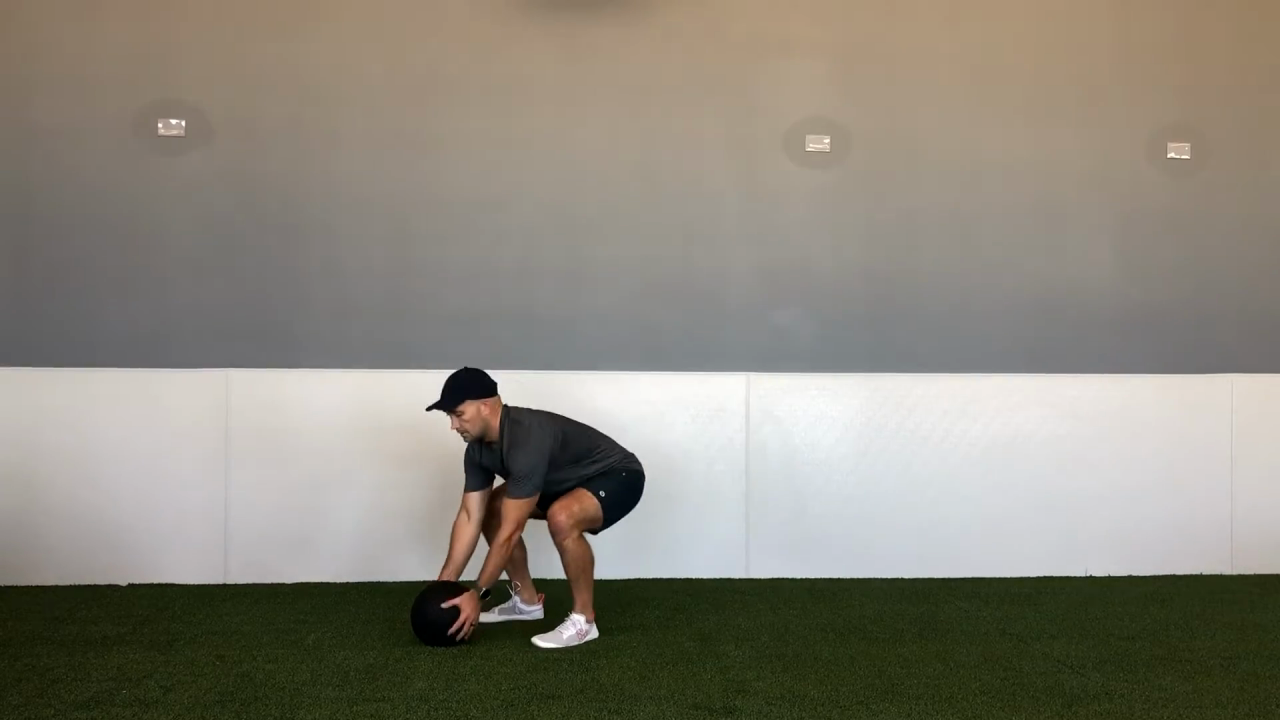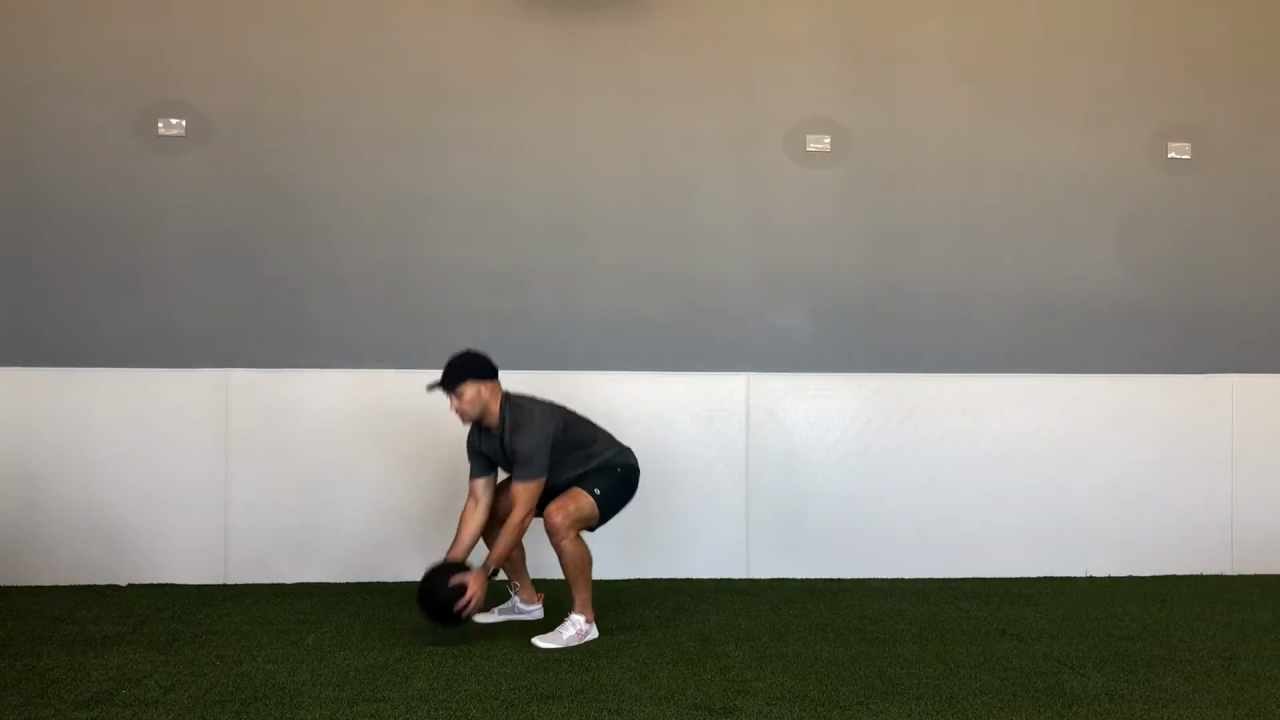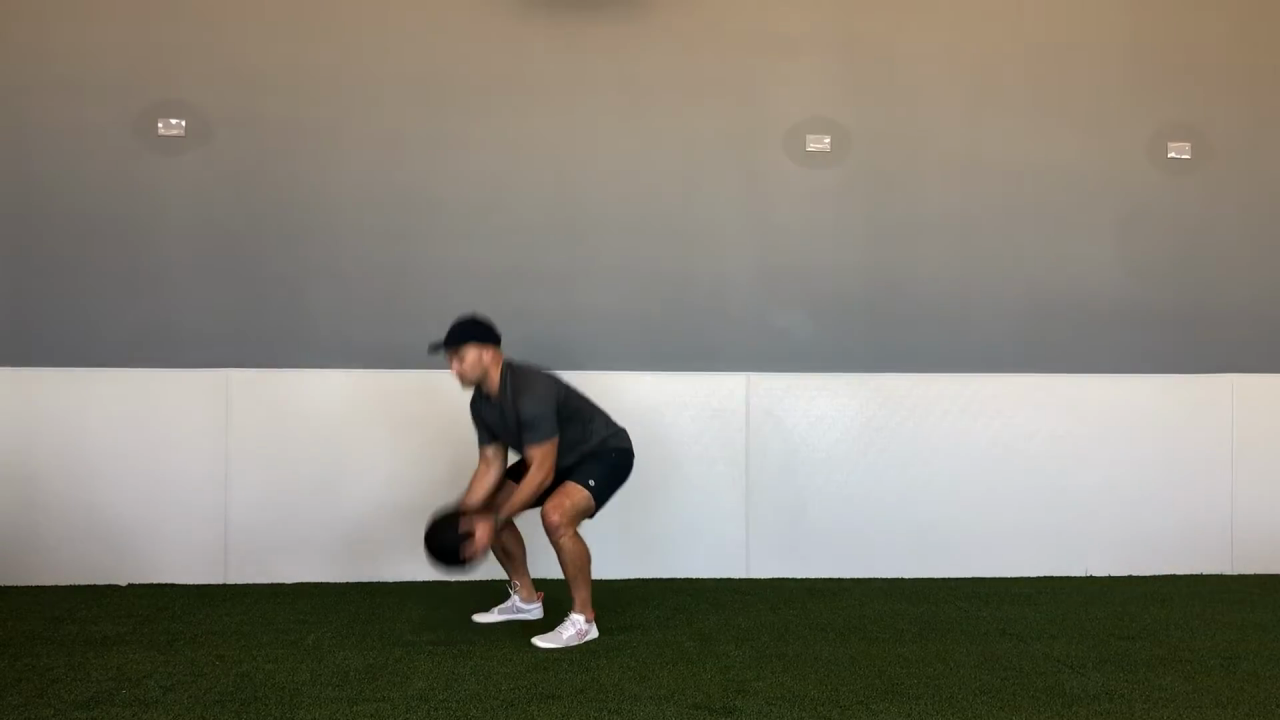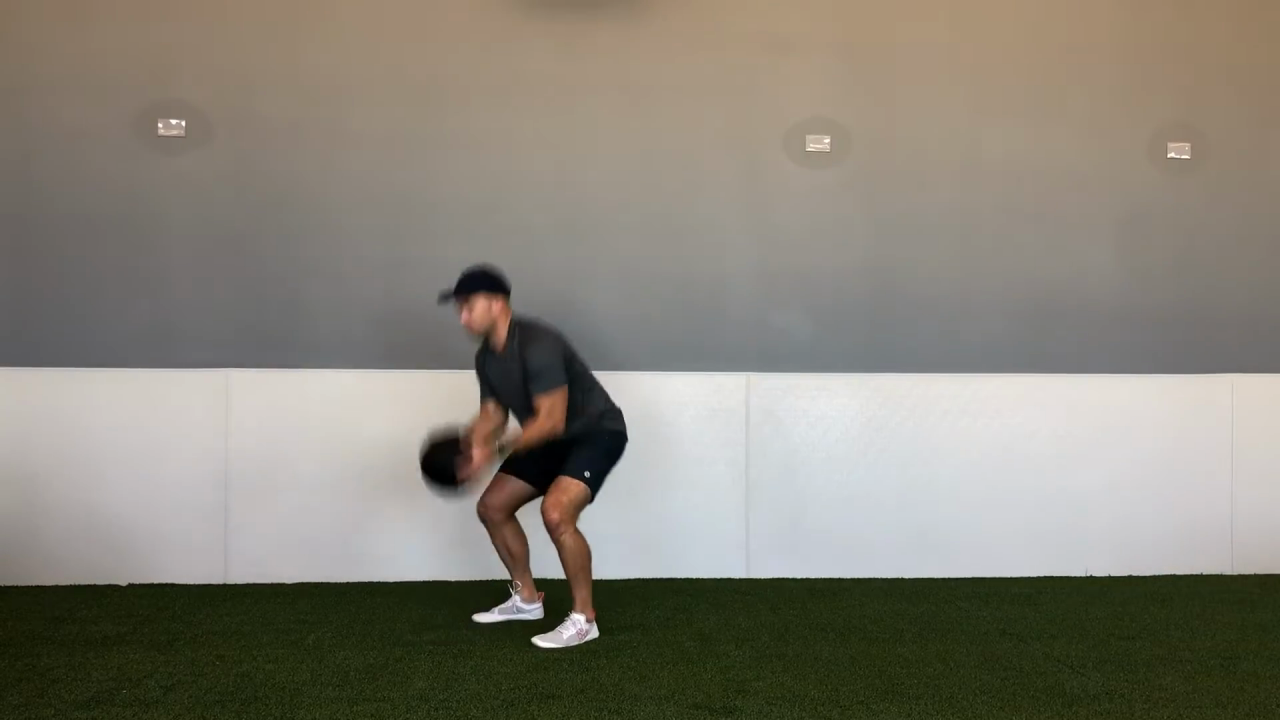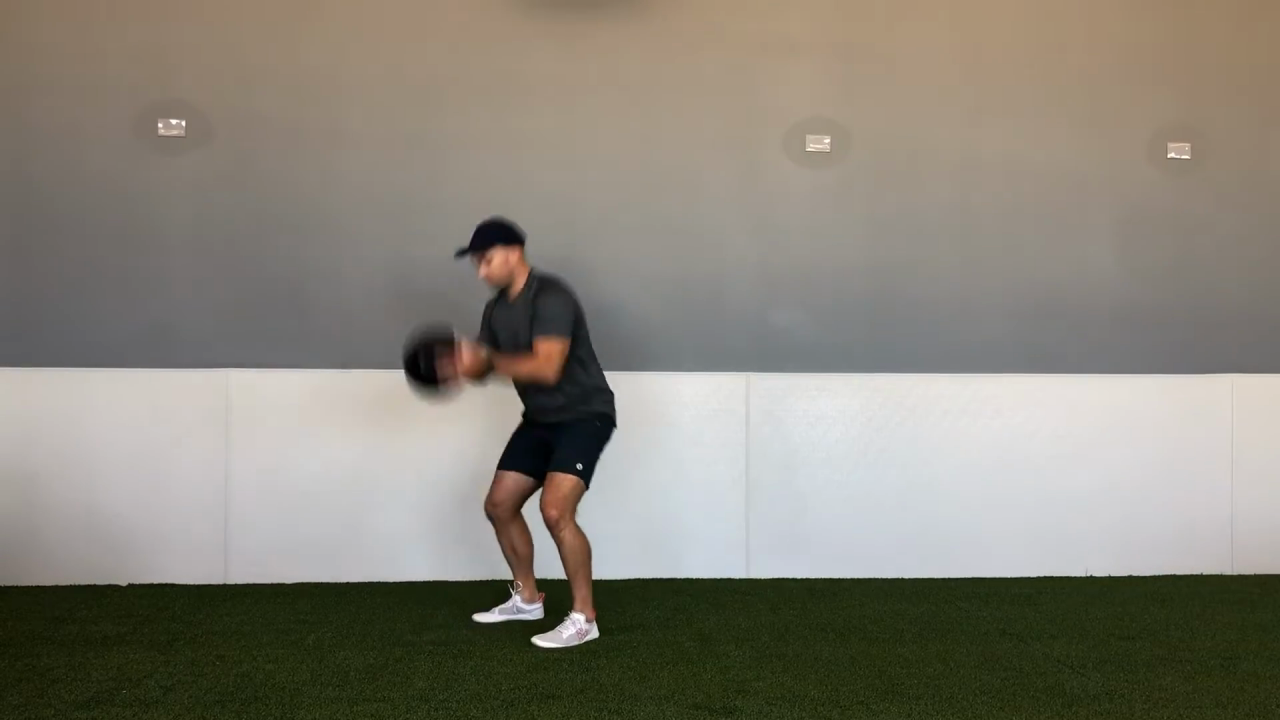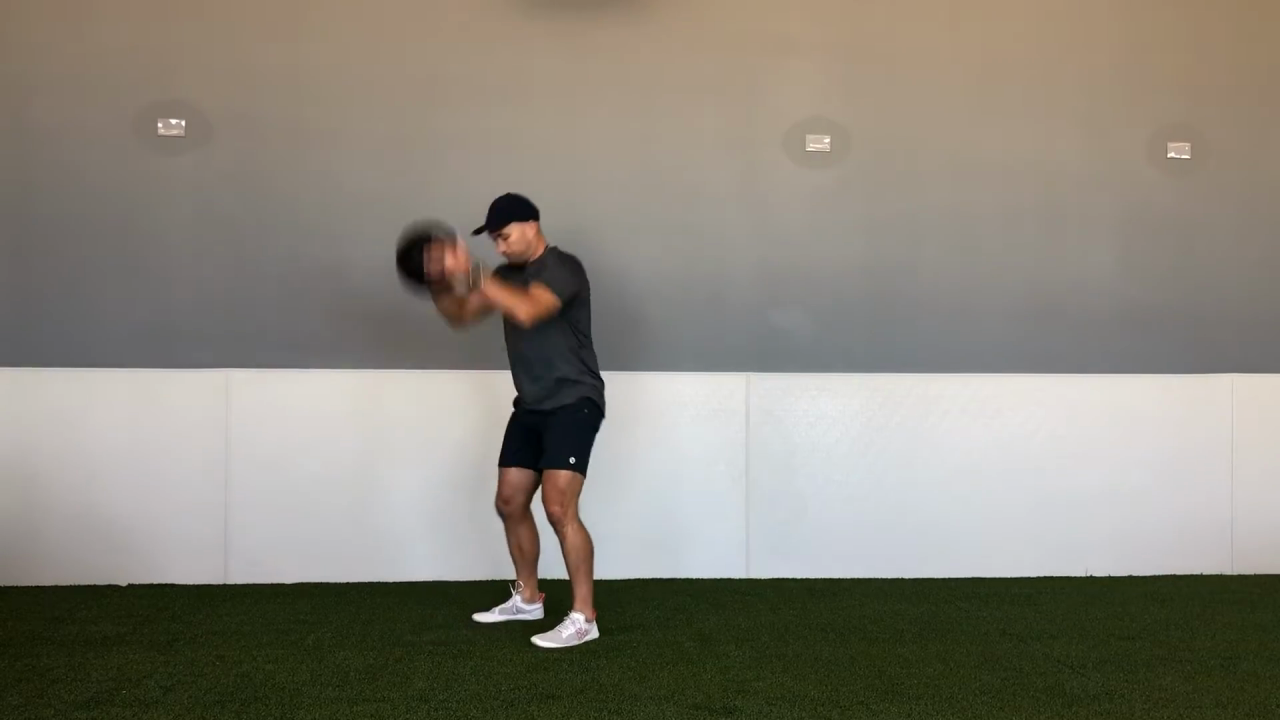
dt=0.1s
person 1, frame 1
left shoulder: (526, 443)
right shoulder: (479, 449)
left elbow: (511, 529)
right elbow: (469, 516)
left wrist: (475, 596)
right wrist: (445, 581)
left hip: (618, 477)
left knee: (563, 519)
right knee: (490, 512)
left ankle: (584, 619)
right ankle: (527, 600)
person 1, frame 2
left shoulder: (528, 427)
right shoulder: (480, 435)
left elbow: (522, 513)
right elbow: (478, 503)
left wrist: (484, 573)
right wrist: (451, 564)
left hip: (613, 471)
right hip: (565, 476)
left knee: (559, 517)
right knee: (491, 510)
left ankle: (583, 619)
right ankle: (526, 599)
person 1, frame 3
left shoulder: (530, 391)
right shoulder: (482, 401)
left elbow: (542, 474)
right elbow: (491, 466)
left wrist: (492, 523)
right wrist: (464, 516)
left hip: (604, 453)
left knee: (557, 516)
right knee: (489, 516)
left ankle: (583, 618)
right ankle: (526, 597)
person 1, frame 4
left shoulder: (538, 345)
right shoulder: (486, 356)
left elbow: (552, 420)
right elbow: (492, 416)
left wrist: (495, 449)
right wrist: (468, 447)
left hip: (598, 433)
right hip: (552, 437)
left knee: (556, 512)
right knee: (493, 506)
left ankle: (584, 618)
right ankle: (527, 598)
person 1, frame 5
left shoulder: (552, 298)
right shoulder: (498, 308)
left elbow: (547, 370)
right elbow: (483, 361)
left wrist: (486, 363)
right wrist: (462, 366)
left hip: (586, 416)
right hip: (540, 419)
left knee: (556, 511)
right knee: (499, 505)
left ankle: (584, 619)
right ankle: (527, 598)
person 1, frame 6
left shoulder: (563, 268)
right shoulder: (507, 275)
left elbow: (525, 311)
right elbow: (461, 315)
left wrist: (473, 276)
right wrist: (443, 284)
left hip: (574, 404)
right hip: (531, 407)
left knee: (559, 508)
right knee: (510, 504)
left ankle: (583, 618)
right ankle: (527, 598)
